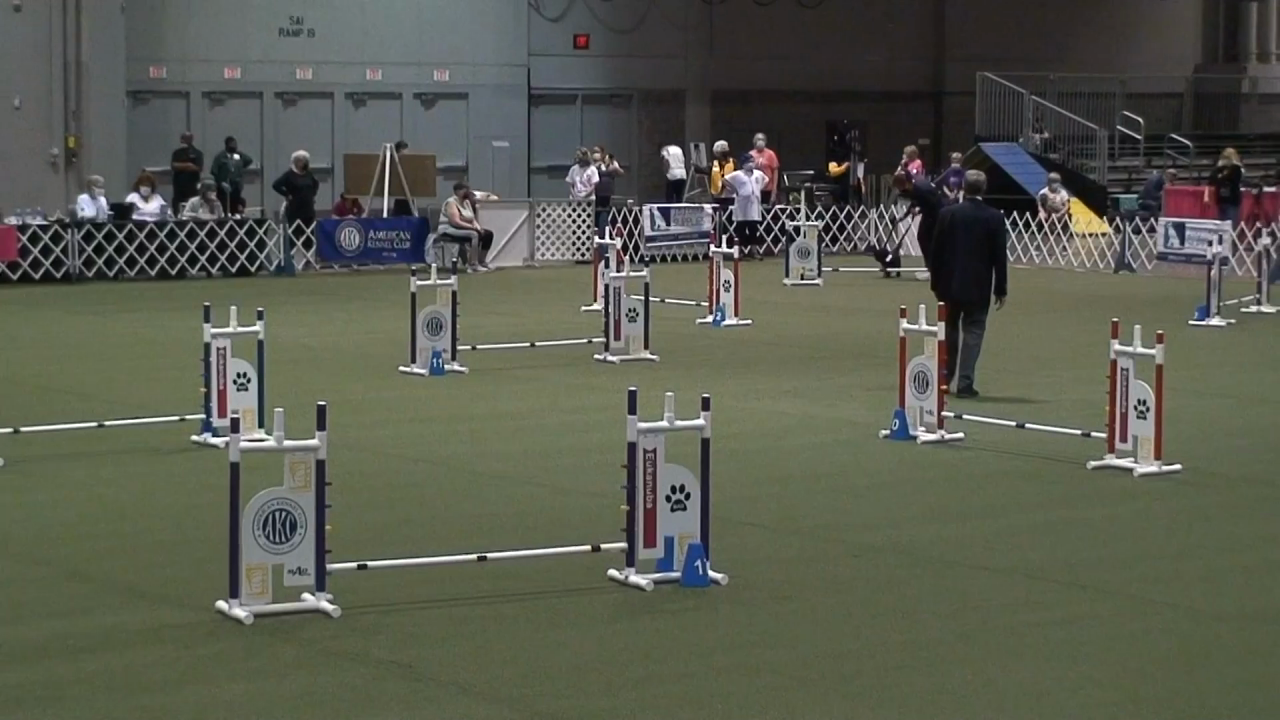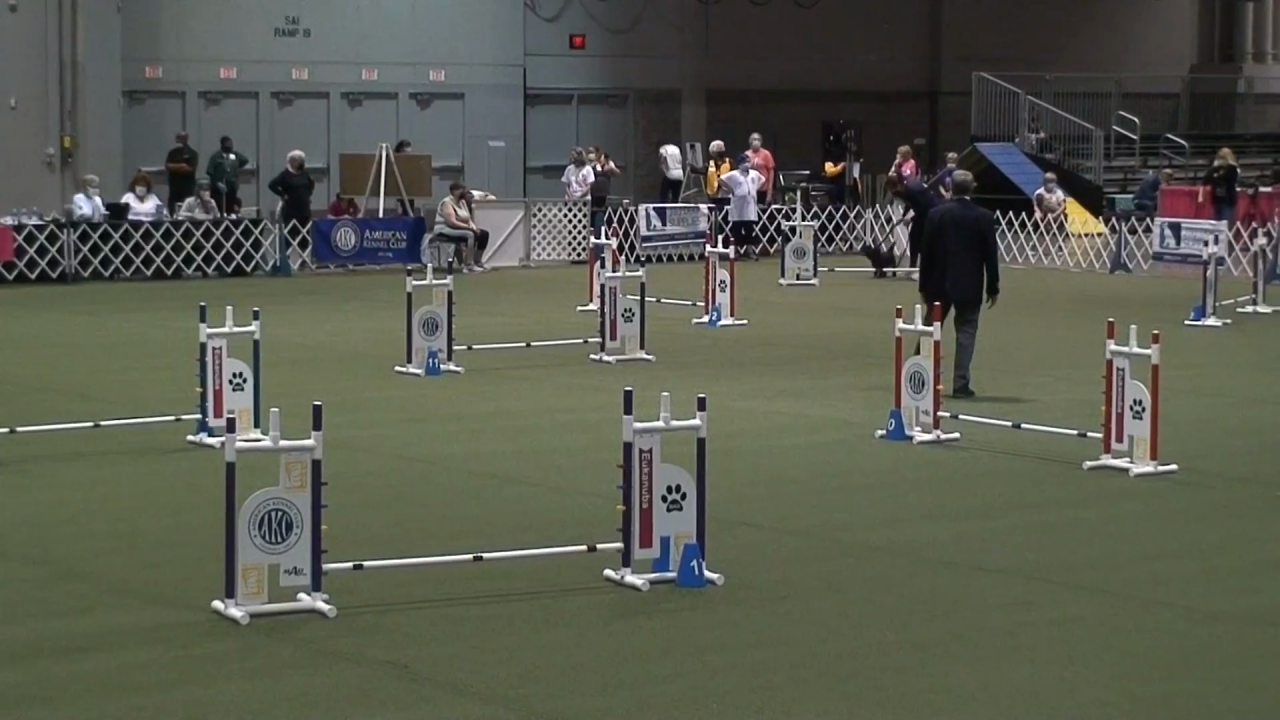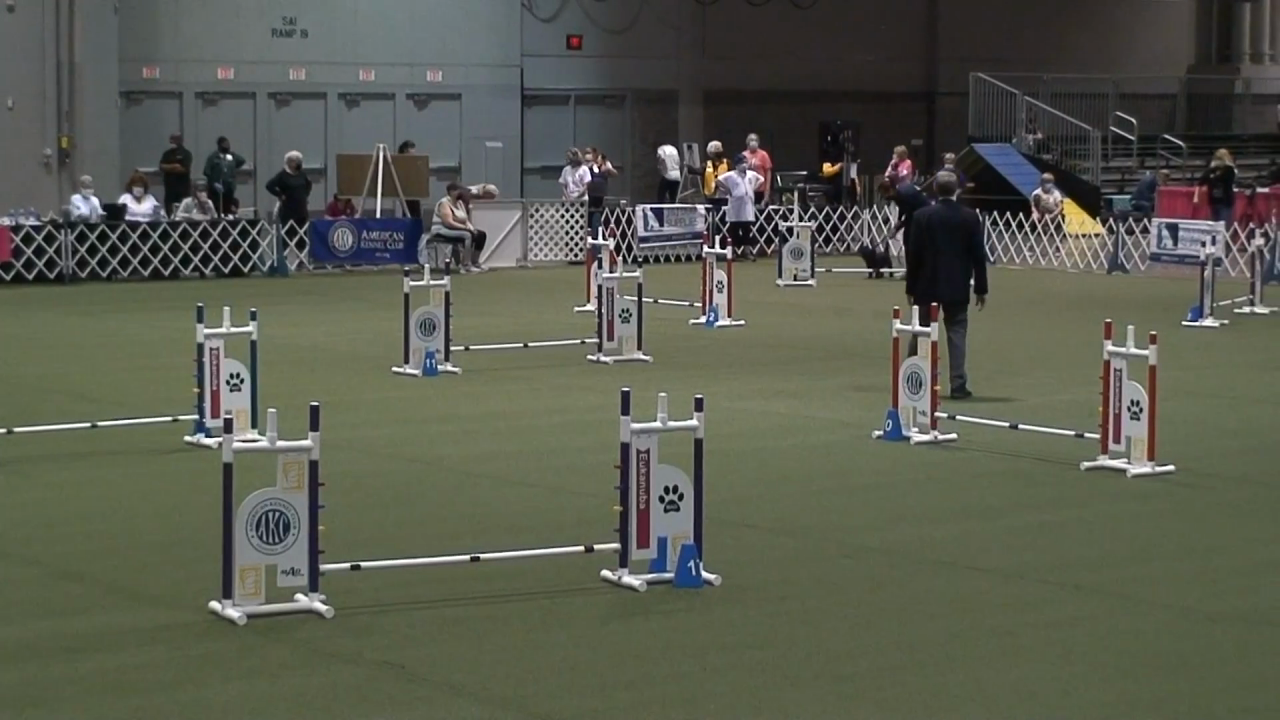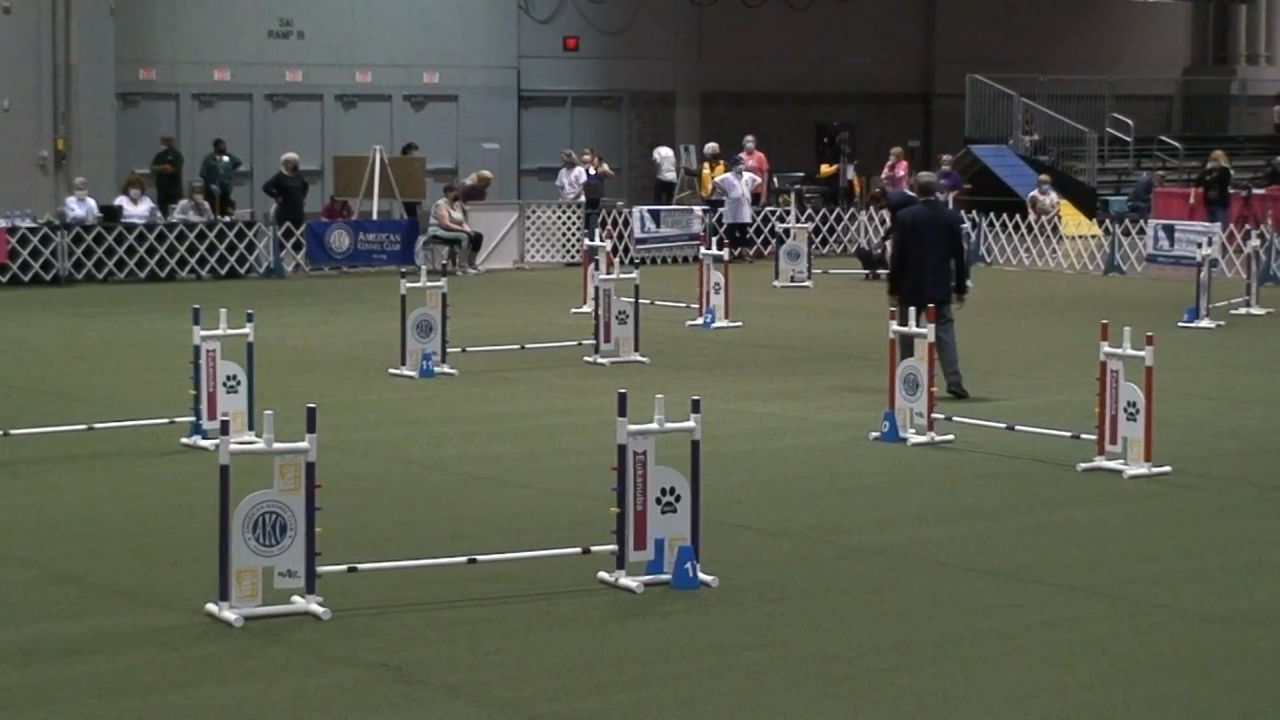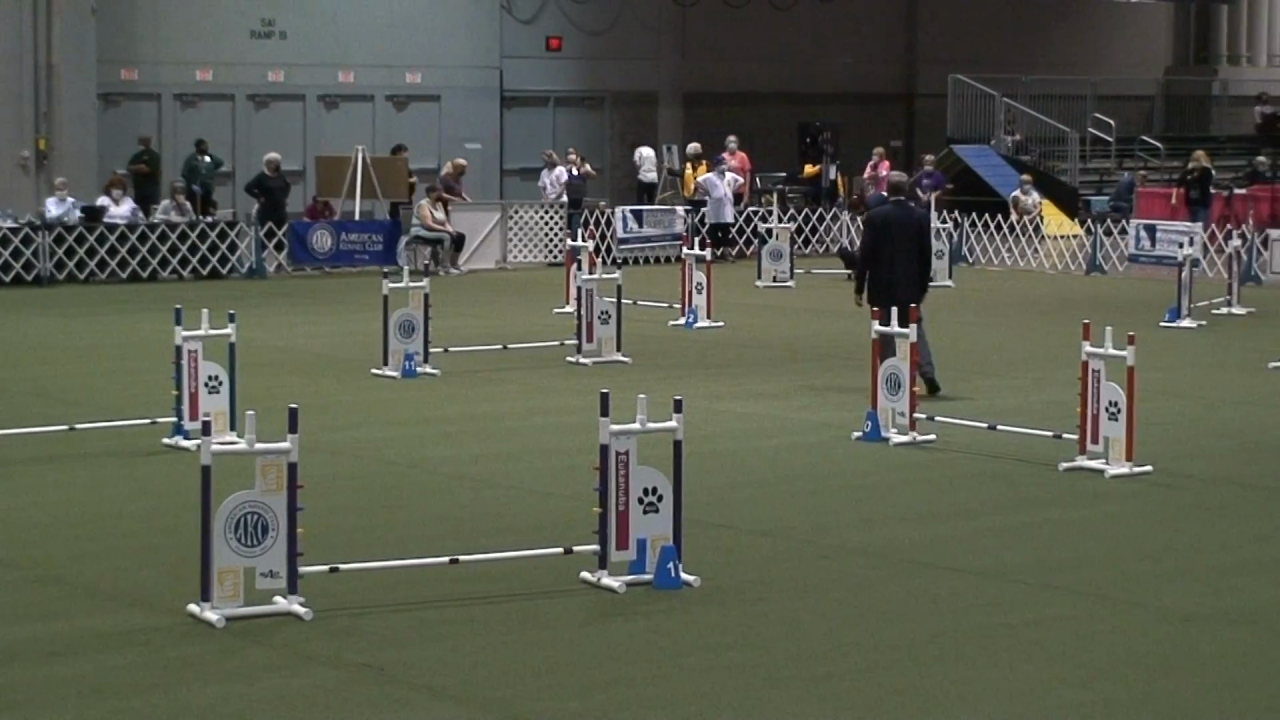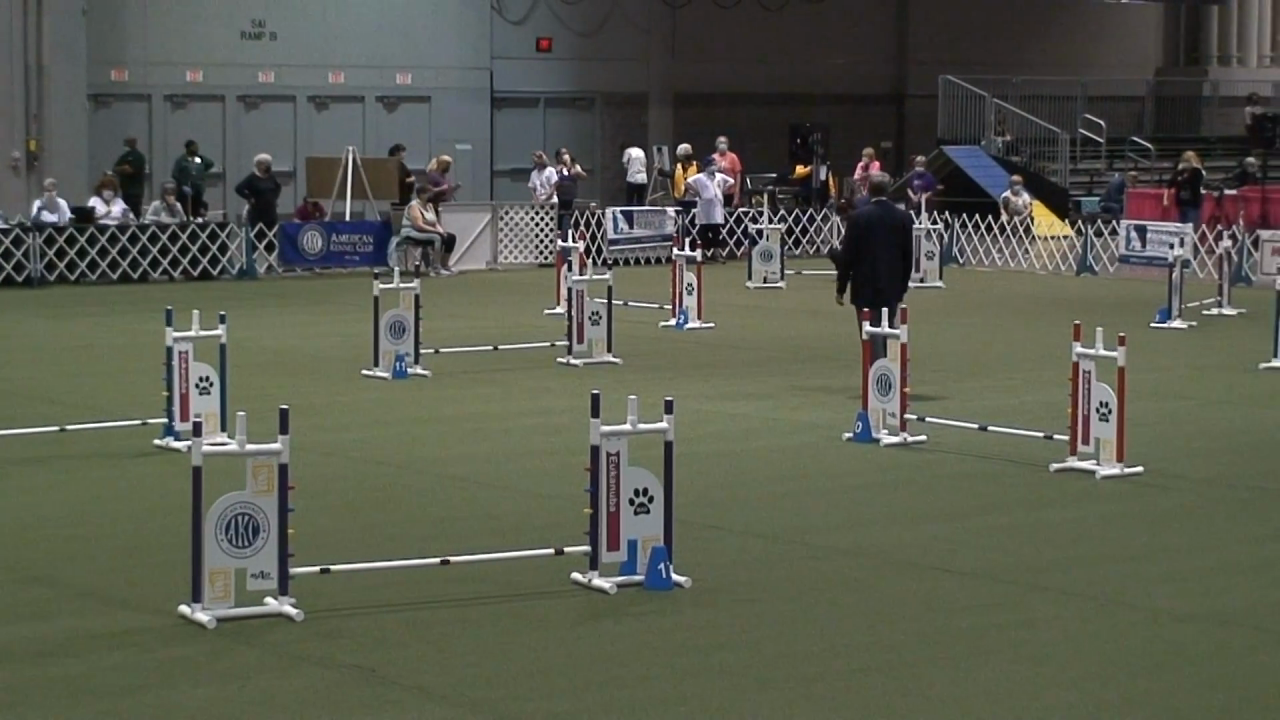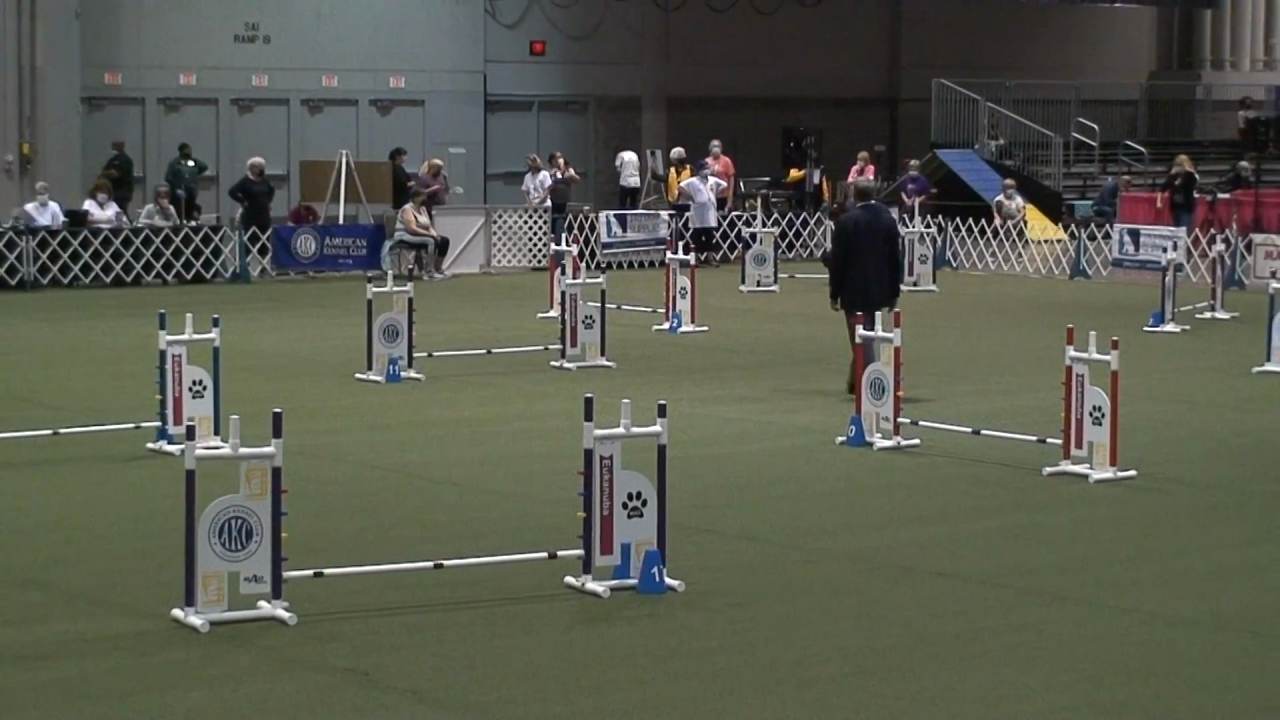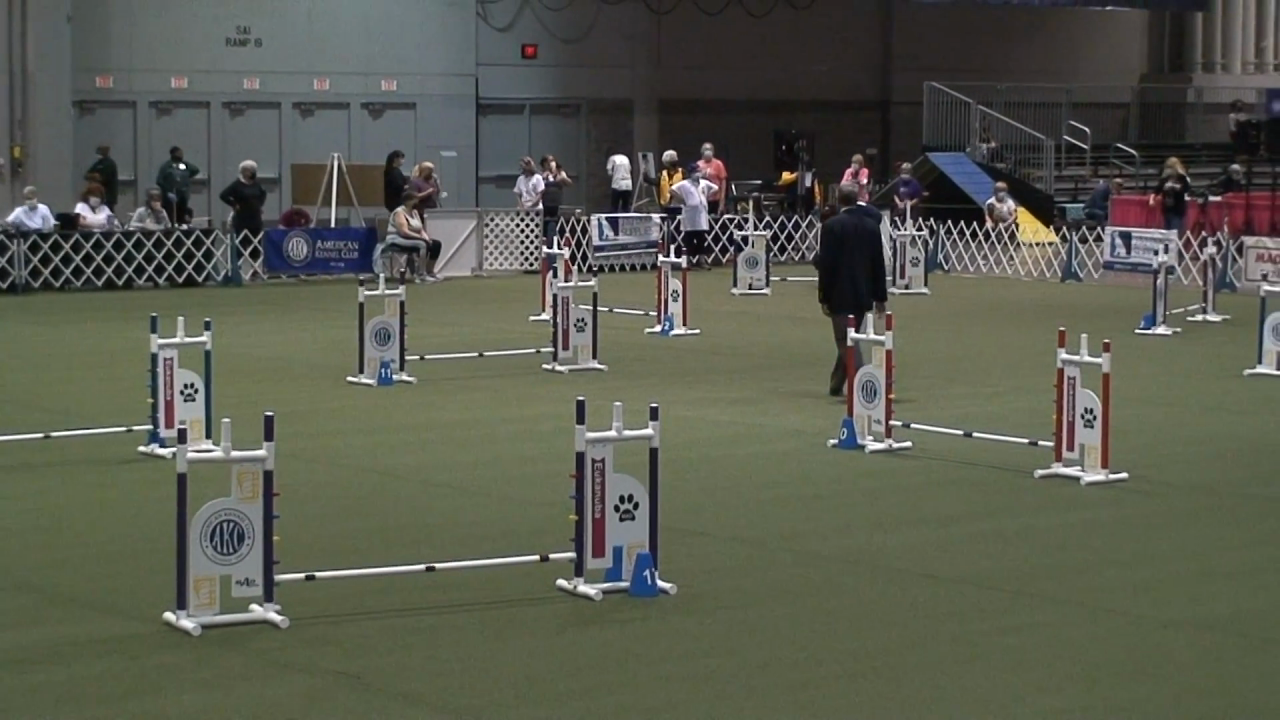
dt=0.2s
person 1, frame 1
left shoulder: (947, 213)
right shoulder: (994, 217)
left elbow: (936, 252)
right elbow: (1000, 256)
left wrist: (936, 283)
right wrist: (1001, 289)
left hip: (949, 284)
right hip: (978, 287)
left knee: (950, 331)
right knee: (973, 332)
left ankle: (944, 378)
right ankle: (965, 384)
person 1, frame 2
left shoulder: (936, 214)
right shoulder: (984, 216)
left elbow: (926, 253)
right elbow: (991, 255)
left wrist: (923, 285)
right wrist: (993, 287)
left hip: (939, 285)
right hip: (969, 286)
right knee: (966, 332)
right ankle: (961, 384)
person 1, frame 3
left shoulder: (922, 216)
right shoulder: (970, 217)
left elbow: (913, 255)
right elbow: (978, 255)
left wrist: (910, 287)
right wrist: (981, 288)
left hip: (926, 286)
right hip: (957, 287)
right knee: (957, 333)
right ankle: (958, 385)
person 1, frame 4
left shoulder: (905, 217)
right shoulder: (951, 217)
left elbow: (897, 255)
right elbow: (959, 255)
left wrist: (893, 289)
right wrist: (960, 287)
left hip: (910, 287)
right hip: (940, 287)
right knee: (945, 332)
right ankle: (954, 381)
person 1, frame 5
left shoulder: (875, 217)
right shoulder: (921, 217)
left elbow: (865, 254)
right elbow: (926, 255)
left wrist: (859, 287)
right wrist: (922, 286)
left hip: (882, 287)
right hip: (910, 287)
left knee: (886, 334)
right knee: (915, 328)
right ankle: (927, 372)
person 1, frame 6
left shoulder: (857, 217)
right shoulder: (904, 217)
left elbow: (847, 254)
right elbow: (908, 255)
left wrist: (840, 288)
right wrist: (902, 286)
left hip: (865, 288)
right hip: (892, 287)
person 1, frame 7
left shoulder: (845, 221)
right shoulder: (889, 221)
left elbow: (836, 261)
right elbow: (895, 260)
left wrist: (834, 293)
right wrist: (894, 292)
left hip: (854, 292)
right hip: (879, 291)
right ankle: (856, 381)
person 1, frame 8
left shoulder: (832, 225)
right shoulder: (872, 225)
left elbow: (825, 263)
right elbow: (878, 263)
left wrist: (823, 297)
right wrist: (880, 296)
left hip: (840, 294)
right hip: (864, 294)
left knee: (846, 339)
right knee: (849, 338)
right ankle: (836, 384)
